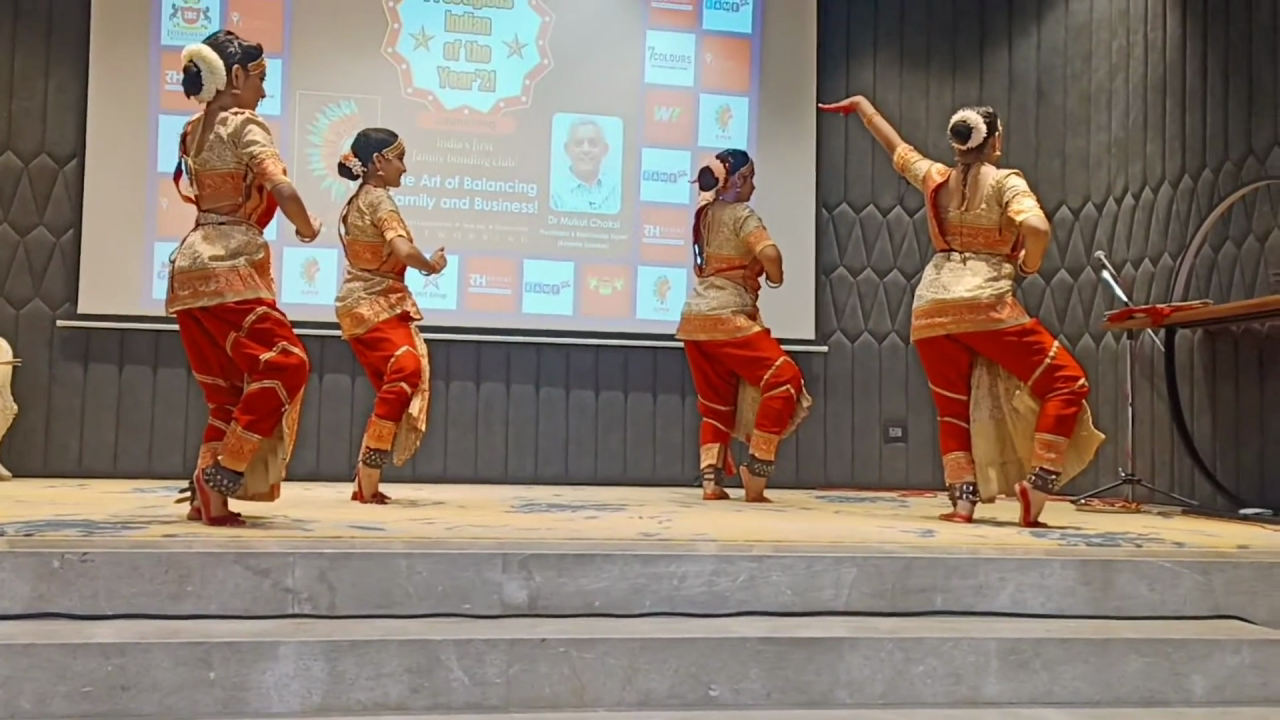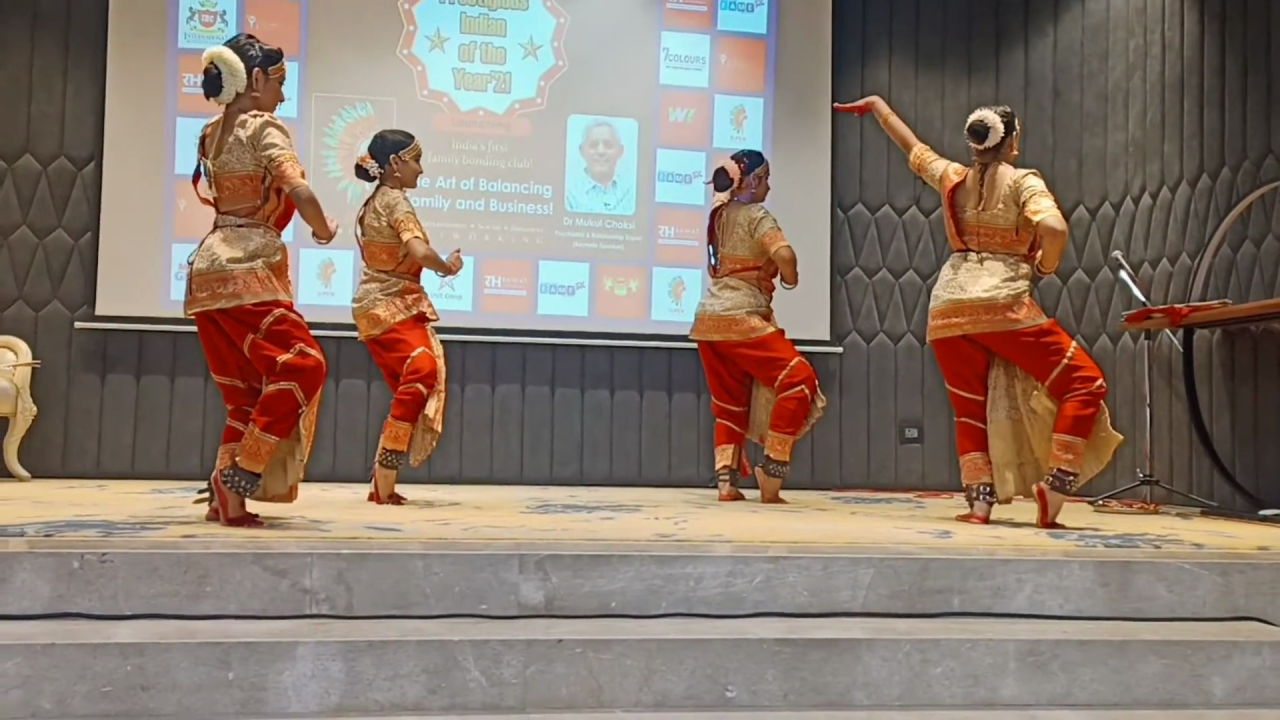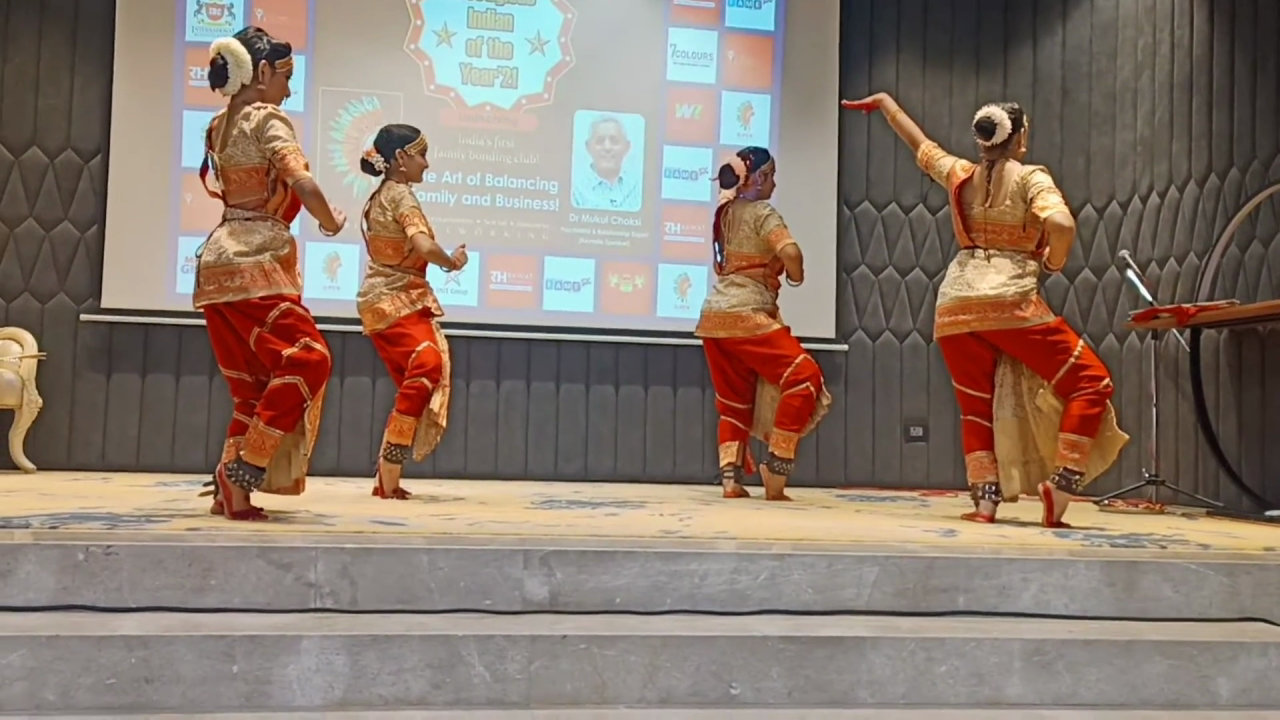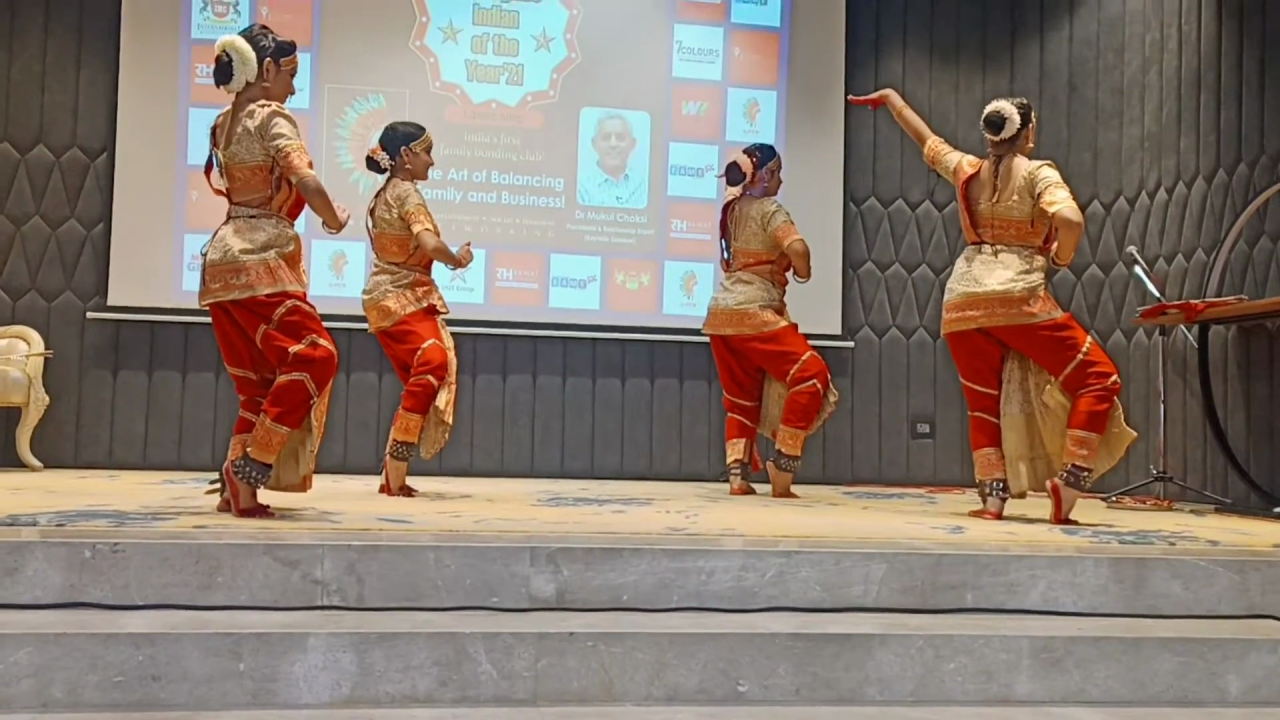
dt=0.5s
person 1, frame 1
left shoulder: (194, 130)
right shoulder: (245, 124)
right elbow: (282, 189)
right wrist: (308, 228)
left hip: (192, 265)
right hip: (229, 267)
left knee: (229, 389)
right knee: (286, 365)
left ankle: (208, 494)
right ankle: (220, 477)
person 1, frame 2
left shoulder: (212, 132)
right shoulder: (264, 127)
right elbow: (299, 192)
right wrist: (324, 230)
left hip: (210, 270)
right hip: (247, 270)
left knee: (248, 390)
right knee: (302, 367)
left ankle: (225, 494)
right ankle: (236, 479)
person 1, frame 3
left shoulder: (220, 125)
right shoulder: (268, 119)
right elbow: (302, 183)
right wrist: (331, 222)
left hip: (219, 260)
right hip: (255, 263)
left knee: (253, 383)
right knee: (307, 360)
left ankle: (230, 489)
right ankle: (240, 473)
person 1, frame 4
left shoulder: (224, 123)
right shoulder: (272, 117)
right elbow: (305, 181)
right wrist: (334, 219)
left hip: (225, 260)
right hip: (260, 261)
left knee: (260, 380)
right knee: (314, 357)
left ankle: (238, 485)
right ankle: (247, 471)
person 2, frame 1
left shoulder: (934, 178)
right shoulder: (1005, 182)
left elbow: (894, 145)
right elbow: (1037, 228)
left wrist: (861, 103)
right wrist: (1028, 265)
left hip: (931, 307)
right hip: (986, 304)
left knee: (954, 408)
right knee: (1067, 383)
left ankle: (963, 501)
right ankle: (1037, 483)
person 2, frame 2
left shoulder: (951, 177)
right shoulder: (1022, 181)
left elbow: (910, 144)
right elbow: (1054, 229)
left wrist: (876, 104)
right wrist: (1046, 265)
left hip: (948, 308)
right hip: (1003, 305)
left knee: (970, 408)
right knee: (1085, 385)
left ankle: (979, 503)
right ankle: (1054, 484)
person 2, frame 3
left shoulder: (958, 174)
right shoulder: (1030, 178)
left elbow: (917, 141)
right elbow: (1062, 225)
left wrist: (884, 101)
right wrist: (1053, 262)
left hip: (955, 305)
right hip: (1010, 302)
left knee: (976, 407)
right knee: (1090, 383)
left ankle: (984, 501)
right ankle: (1060, 483)
person 2, frame 4
left shoulder: (965, 169)
right shoulder: (1038, 173)
left elbow: (924, 137)
right elbow: (1070, 219)
left wrist: (890, 96)
right wrist: (1061, 258)
left hip: (962, 303)
right hip: (1019, 298)
left knee: (984, 402)
right knee: (1098, 380)
left ankle: (992, 498)
right ankle: (1068, 480)
person 3, frame 1
left shoulder: (356, 201)
right shoulder: (379, 199)
right elbow: (405, 251)
right wrist: (431, 266)
left hip: (362, 305)
right hip: (376, 306)
left knee: (395, 383)
right knee: (406, 371)
left ankle: (367, 478)
right ankle: (368, 477)
person 3, frame 2
left shoulder: (372, 203)
right shoulder: (396, 201)
right elbow: (421, 252)
right wrist: (447, 267)
left hip: (378, 306)
right hip: (392, 307)
left knee: (411, 384)
right knee: (422, 373)
left ankle: (383, 479)
right ankle: (384, 478)
person 3, frame 3
left shoulder: (378, 197)
right shoulder: (401, 196)
left elbow: (403, 250)
right elbow: (425, 247)
left wrist: (445, 260)
right wrist: (452, 262)
left hip: (382, 301)
right hip: (398, 302)
left knee: (416, 379)
right knee: (427, 366)
left ankle: (388, 475)
right ankle: (389, 473)
person 3, frame 4
left shoulder: (383, 195)
right shoulder: (407, 193)
right elbow: (431, 244)
left wrist: (449, 257)
right wrist: (457, 260)
left hip: (389, 299)
right hip: (402, 299)
left knee: (422, 378)
right knee: (432, 364)
left ankle: (394, 472)
right ankle: (395, 471)
person 4, frame 1
left shoulder: (706, 214)
right shoulder: (741, 214)
right elbow: (769, 253)
right wrist: (775, 276)
left hip: (694, 317)
right hip: (728, 317)
left knee: (716, 402)
right knee: (785, 380)
left ankle: (710, 481)
right ankle: (755, 475)
person 4, frame 2
left shoulder: (720, 214)
right shoulder: (756, 215)
right elbow: (784, 254)
right wrist: (790, 277)
left hip: (709, 319)
right hip: (742, 318)
left knee: (730, 402)
right knee: (799, 381)
left ankle: (727, 482)
right ankle: (771, 477)
person 4, frame 3
left shoulder: (726, 212)
right shoulder: (762, 212)
right elbow: (790, 252)
right wrist: (796, 274)
left hip: (714, 315)
right hip: (748, 315)
left knee: (734, 399)
right knee: (804, 378)
left ankle: (731, 479)
right ankle: (775, 473)
person 4, frame 4
left shoulder: (733, 209)
right shoulder: (769, 208)
right elbow: (797, 248)
right wrist: (803, 271)
left hip: (722, 312)
right hip: (754, 312)
left knee: (742, 397)
right knee: (811, 375)
left ankle: (737, 477)
right ankle: (782, 473)
